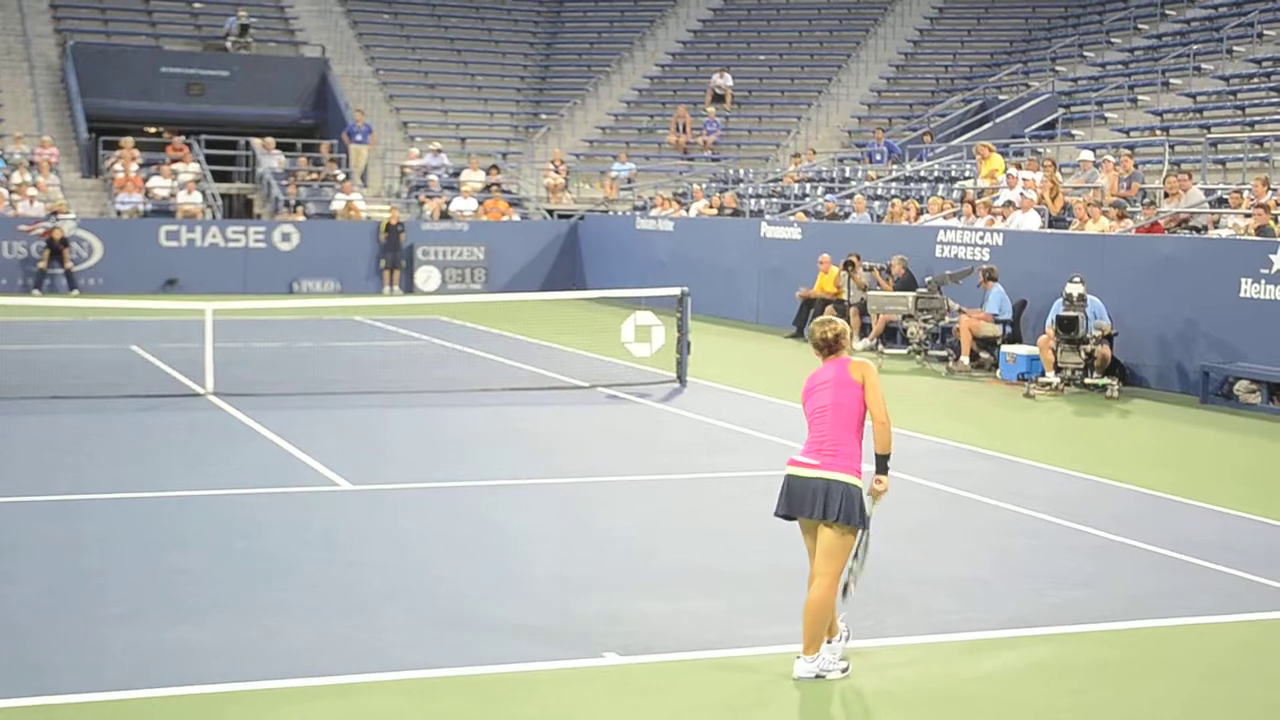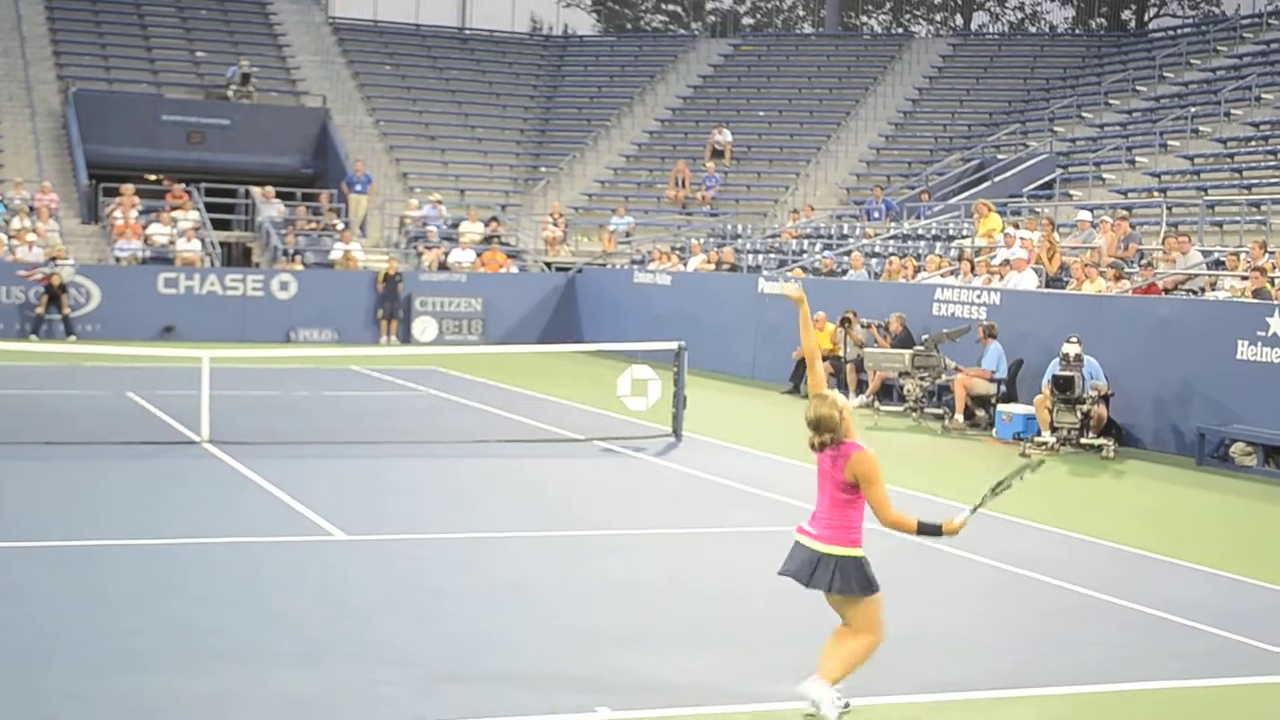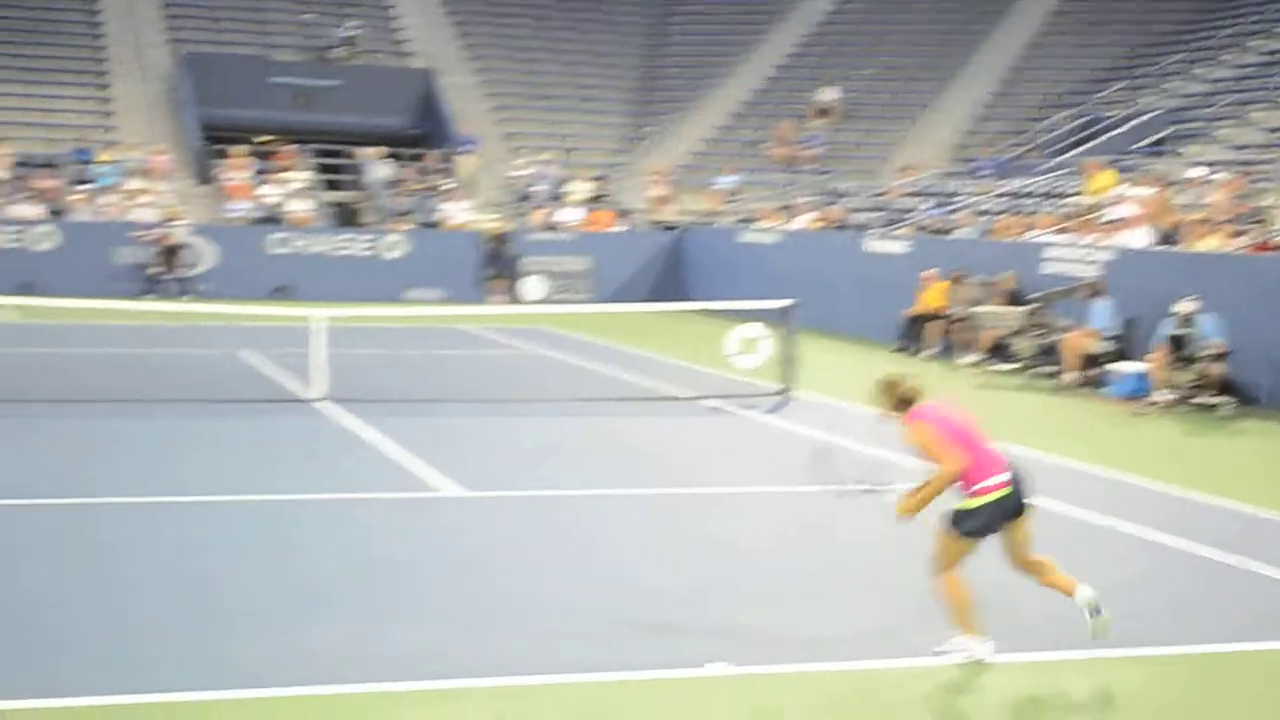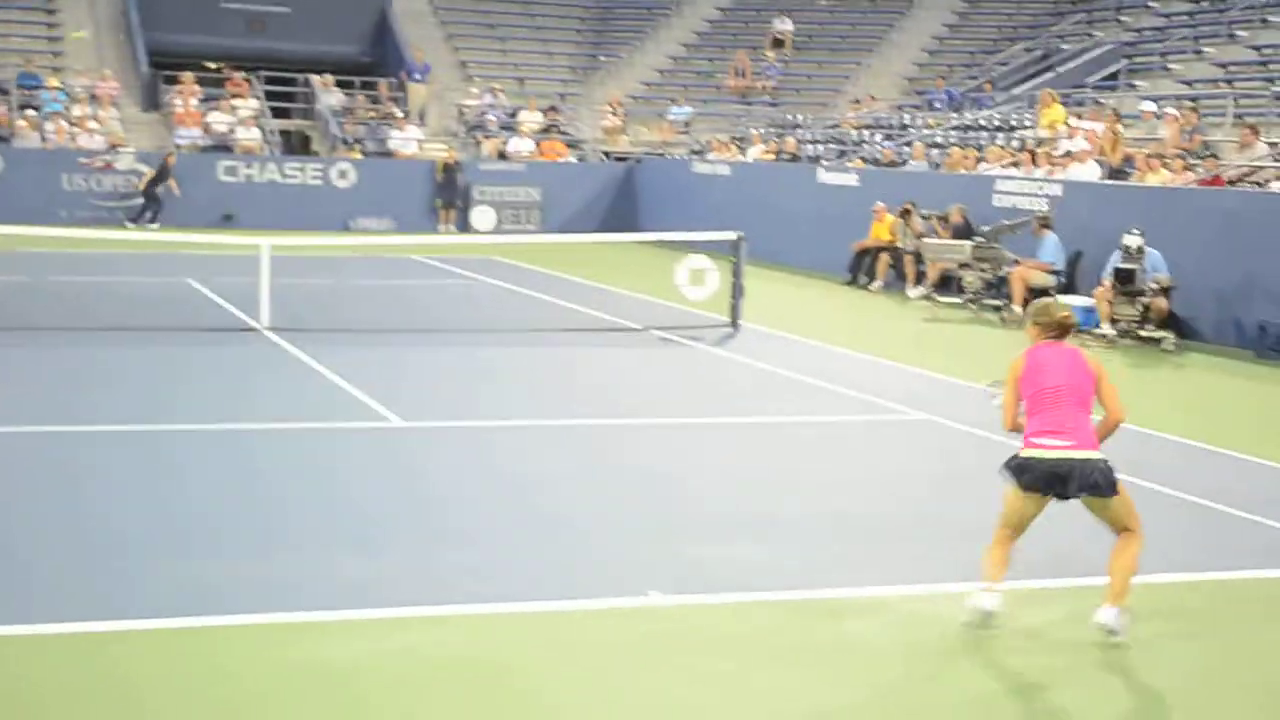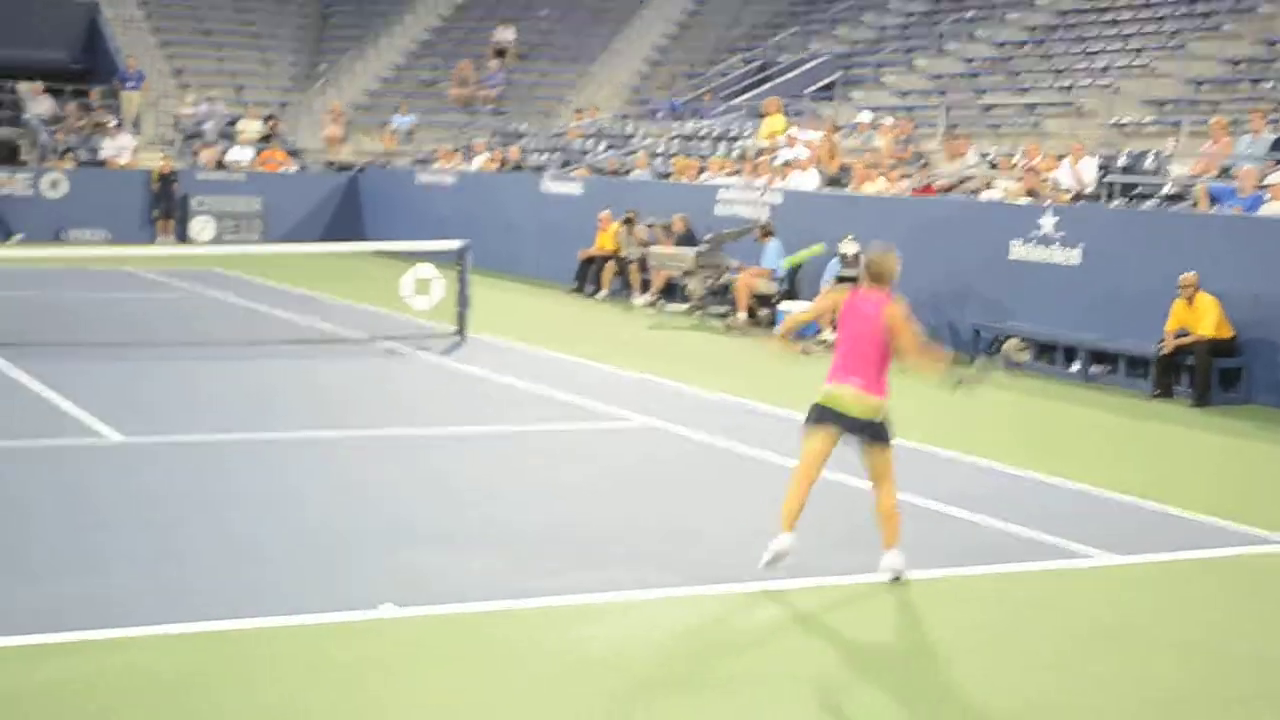
dt=1s
person 1, frame 1
left shoulder: (812, 381)
right shoulder: (862, 368)
right elbow: (880, 420)
right wrist: (882, 471)
left hip: (801, 475)
right hip: (837, 483)
left knee: (821, 571)
right knee: (827, 578)
left ankle: (832, 636)
right ankle: (809, 659)
person 1, frame 2
left shoulder: (824, 436)
right shoulder: (861, 460)
left elbow: (813, 361)
right elbow: (888, 518)
left wrist: (803, 308)
right wrist: (942, 529)
left hip: (813, 546)
right hip: (840, 556)
left knee: (852, 624)
right knee: (869, 633)
person 1, frame 3
left shoulder: (915, 428)
right shoulder: (938, 412)
left elbow: (956, 466)
left wrist: (919, 501)
right wrist: (920, 491)
left hip: (985, 496)
right hip: (1006, 482)
left knee: (943, 567)
right knee: (1026, 561)
left ankle: (973, 641)
right ankle: (1079, 592)
person 1, frame 4
left shoulder: (1020, 361)
right shoulder: (1088, 360)
left elbow: (1010, 423)
right elbow: (1116, 415)
left hip: (1036, 459)
right hip: (1086, 463)
left knee: (1006, 535)
right knee: (1131, 532)
left ankle: (988, 592)
right ankle: (1112, 609)
person 1, frame 5
left shoulder: (844, 296)
right shoulder: (894, 310)
left elbow: (796, 320)
right elbow: (914, 354)
left wrist: (784, 330)
right wrist: (941, 361)
left hip: (835, 399)
right hip: (870, 405)
left knee: (804, 476)
right knee: (883, 482)
left ankle: (784, 536)
right ankle: (892, 555)
